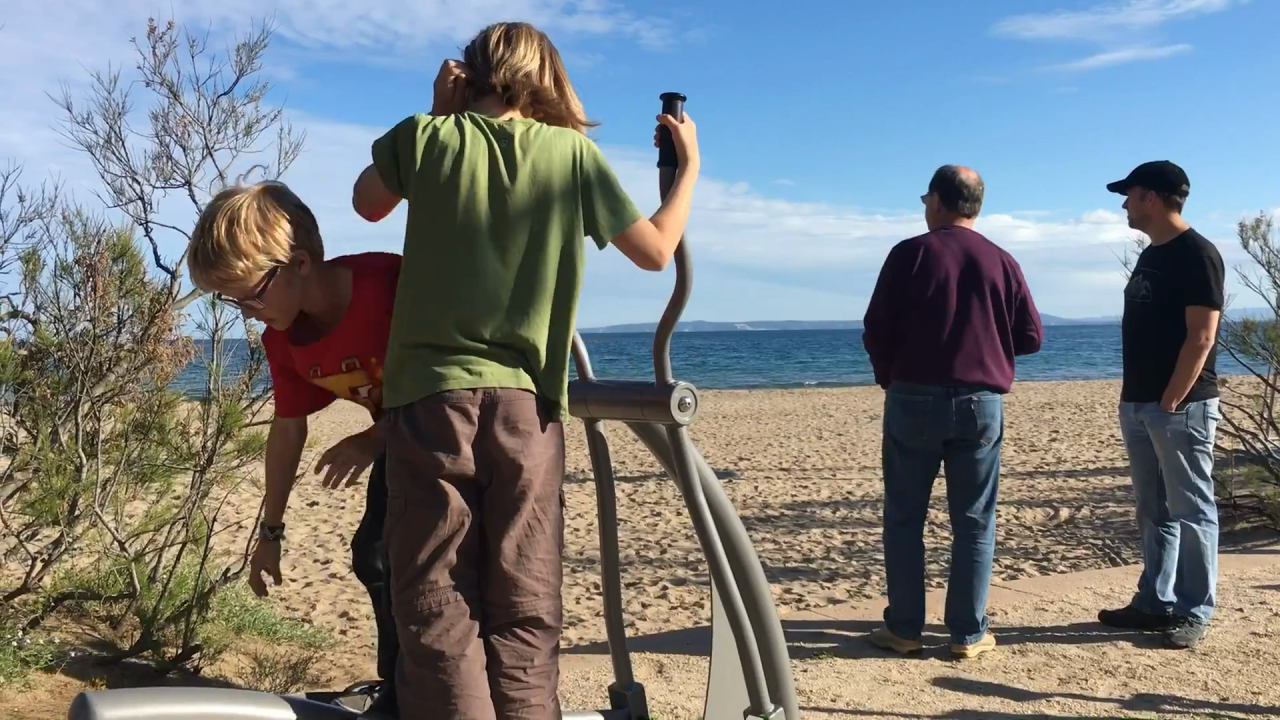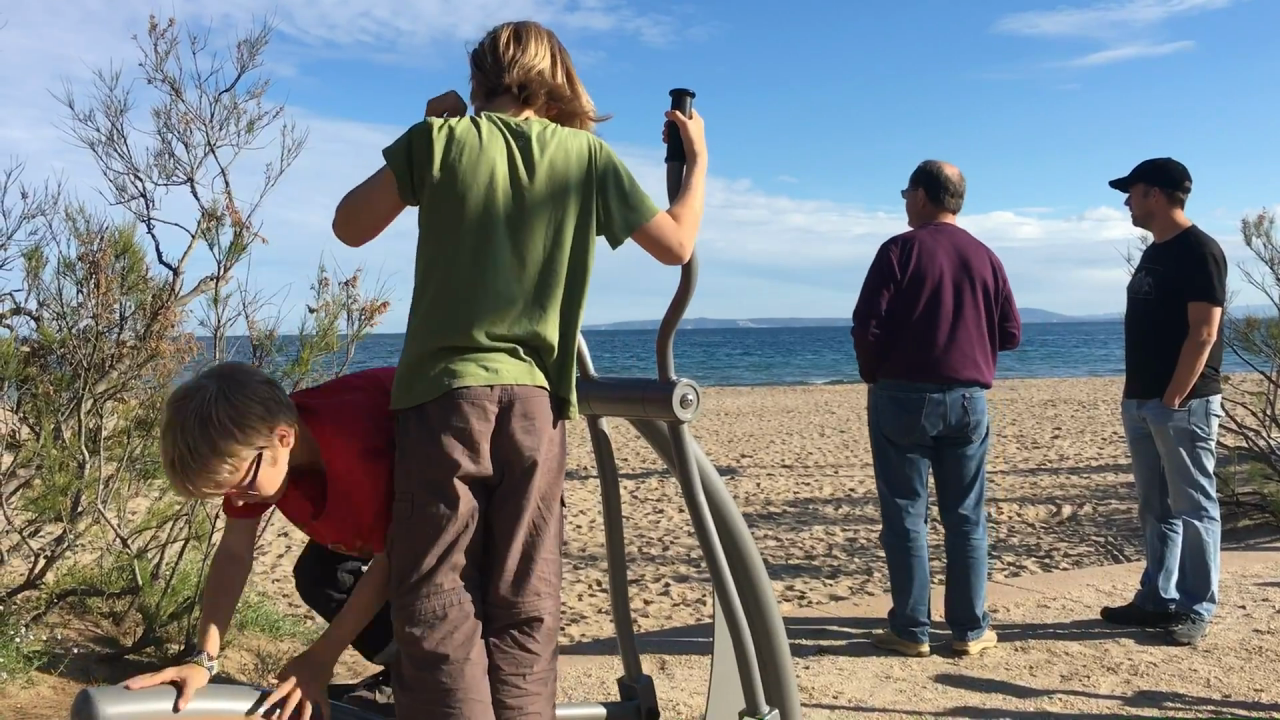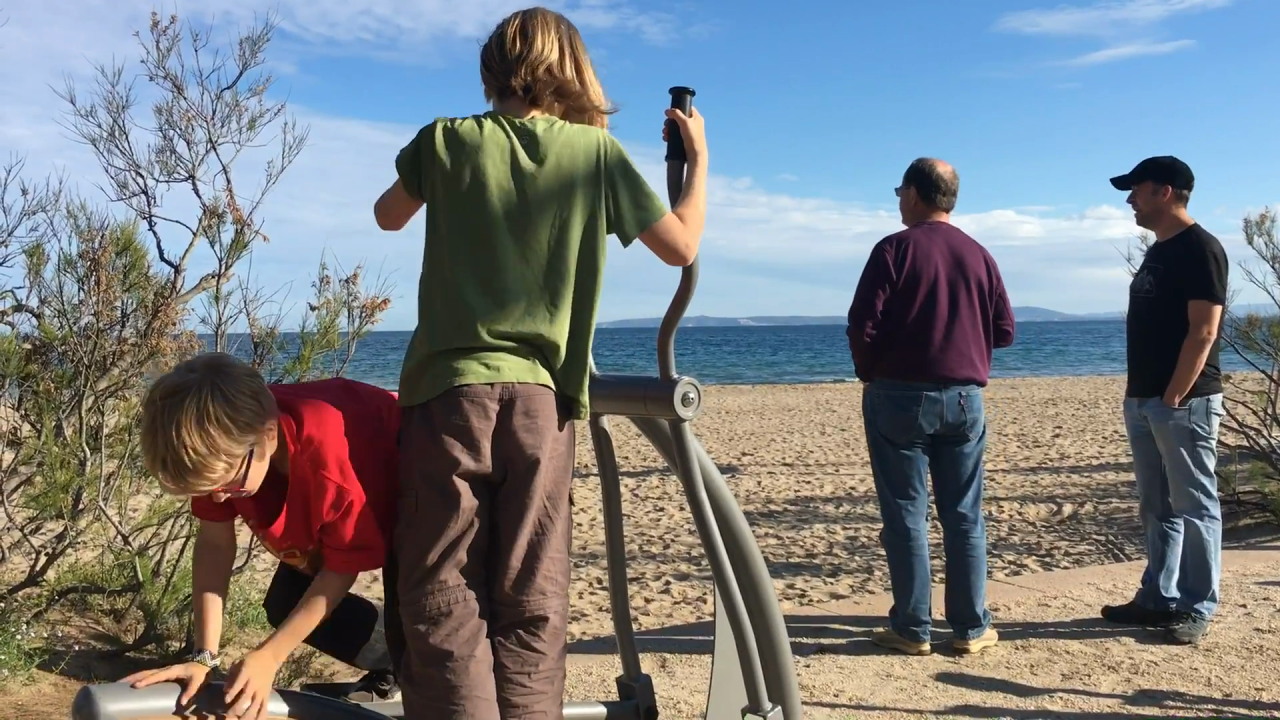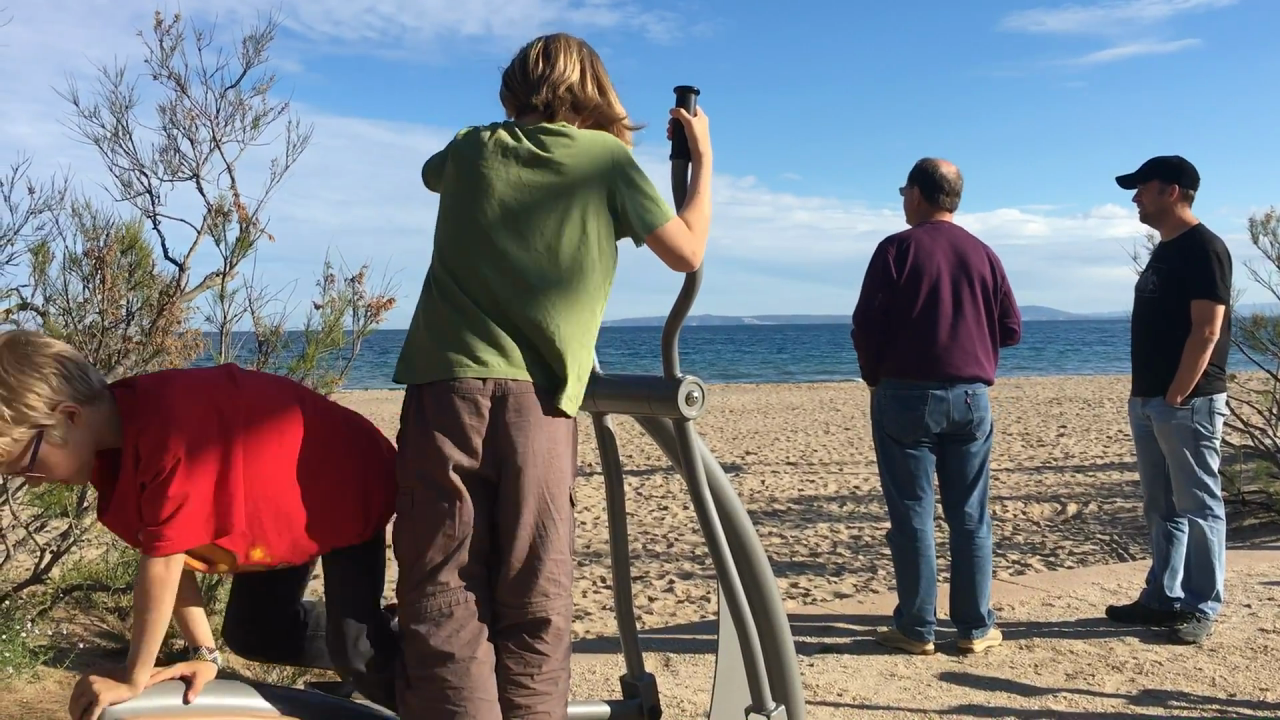
dt=0.5s
person 1, frame 1
left shoulder: (426, 138)
right shoulder: (571, 152)
left elbow: (368, 204)
right elbow: (655, 250)
right wrist: (689, 165)
left hip: (432, 395)
right hip: (525, 401)
left knee: (439, 605)
right knee: (523, 608)
person 1, frame 2
left shoulder: (441, 139)
right shoulder: (585, 154)
left elbow: (349, 228)
right elbow: (677, 244)
right wrist: (698, 159)
left hip: (445, 393)
right hip: (533, 399)
left knee: (437, 602)
right knee: (524, 606)
person 1, frame 3
left shoulder: (446, 141)
right shoulder: (596, 152)
left elbow: (388, 216)
right elbow: (681, 246)
right wrist: (699, 157)
left hip: (449, 392)
right hip: (542, 398)
left knee: (444, 598)
right knee: (531, 602)
person 1, frame 4
left shoulder: (470, 149)
right shoulder: (604, 156)
right elbow: (687, 252)
right wrist: (702, 159)
left hip: (447, 387)
right hip: (538, 397)
left knee: (444, 600)
right knee: (534, 603)
person 2, frame 1
left shoulder: (908, 254)
right shoulder: (1002, 261)
left elbow: (876, 333)
right elbow: (1031, 337)
left wrist: (888, 378)
left hip: (913, 400)
right hip: (981, 404)
left knee: (904, 517)
right knee: (974, 522)
left ankle: (904, 627)
right ankle: (968, 633)
person 2, frame 2
left shoulder: (900, 250)
right shoulder: (985, 257)
left elbow: (868, 327)
right elbow: (1010, 334)
left wrist: (871, 373)
left hip: (903, 397)
right hip: (968, 399)
left knee: (906, 516)
right knee: (966, 517)
left ankle: (911, 630)
right ankle: (970, 628)
person 2, frame 3
left shoulder: (894, 249)
right shoulder: (979, 255)
left elbow: (864, 327)
right elbow: (1004, 330)
left wrist: (868, 373)
left hip: (899, 396)
right hip: (965, 398)
left knee: (905, 514)
right knee: (965, 516)
left ankle: (912, 628)
right ankle: (971, 627)
person 2, frame 4
left shoulder: (897, 249)
right shoulder: (983, 254)
left elbow: (866, 326)
right elbow: (1011, 329)
left wrist: (874, 377)
left hip: (906, 396)
right hip: (971, 397)
left knee: (912, 514)
right knee: (970, 516)
left ankle: (916, 628)
right ankle: (975, 627)
person 3, frame 1
left shoulder: (1197, 255)
right shoulder: (1150, 255)
left elbow: (1201, 338)
left wrist: (1171, 401)
right wrist: (1132, 397)
left hip: (1181, 406)
right hip: (1139, 404)
left knee: (1190, 511)
right knee: (1154, 512)
left ankle: (1194, 611)
right ankle: (1156, 601)
person 3, frame 2
left shoulder: (1199, 251)
right shoulder: (1153, 252)
left elbow: (1203, 334)
left wrist: (1174, 398)
right wrist: (1133, 394)
left hip: (1183, 404)
right hip: (1141, 401)
left knee: (1192, 508)
right knee: (1156, 508)
left ankle: (1196, 609)
right ankle: (1158, 598)
person 3, frame 3
left shoulder: (1200, 249)
right shoulder: (1157, 250)
left elbow: (1204, 332)
left wrist: (1174, 397)
left hip: (1184, 402)
right hip: (1143, 400)
left knee: (1193, 507)
right knee: (1157, 507)
left ankle: (1197, 608)
right ankle: (1159, 597)
person 3, frame 4
left shoulder: (1204, 249)
right shoulder: (1163, 250)
left elbow: (1207, 332)
left wrist: (1176, 396)
right wrist: (1143, 393)
left hip: (1187, 402)
right hip: (1147, 399)
left knee: (1197, 506)
right knee: (1162, 507)
left ankle: (1201, 608)
right ankle: (1162, 597)
person 4, frame 1
left shoulder: (386, 287)
right shoulder: (283, 338)
right elbow: (288, 430)
left wrist: (374, 439)
right wrist: (271, 529)
right knee: (375, 554)
right ankle: (400, 687)
person 4, frame 2
left shoulder: (357, 453)
right shoulder: (255, 455)
left elbow: (390, 560)
right elbow: (235, 552)
left wrist: (321, 660)
right wrist: (203, 659)
right knee: (317, 576)
person 4, frame 3
left shoulder: (328, 457)
right shoulder: (225, 445)
left elbow: (343, 568)
right elbow: (214, 543)
left wrist: (269, 656)
right wrist: (204, 656)
left knee: (409, 642)
right knee: (285, 605)
right ankle: (391, 669)
person 4, frame 4
left shoulder: (166, 426)
right shoulder: (110, 448)
left elbow: (164, 561)
right elbow: (173, 554)
left wrist: (135, 680)
right wrist: (204, 654)
left hip: (348, 482)
left knee: (356, 657)
right knee: (250, 633)
right ankle: (377, 630)
